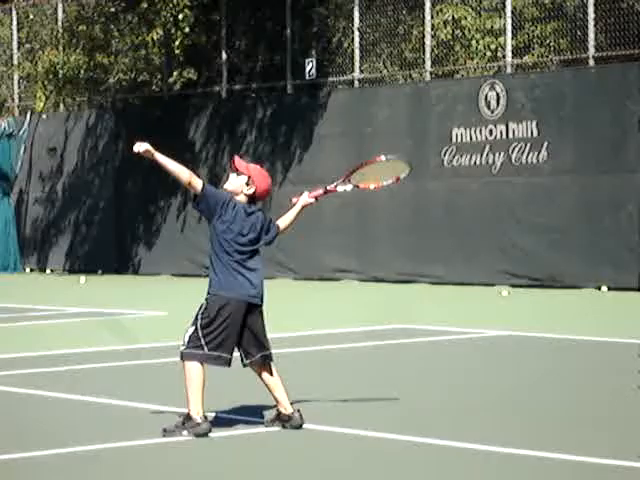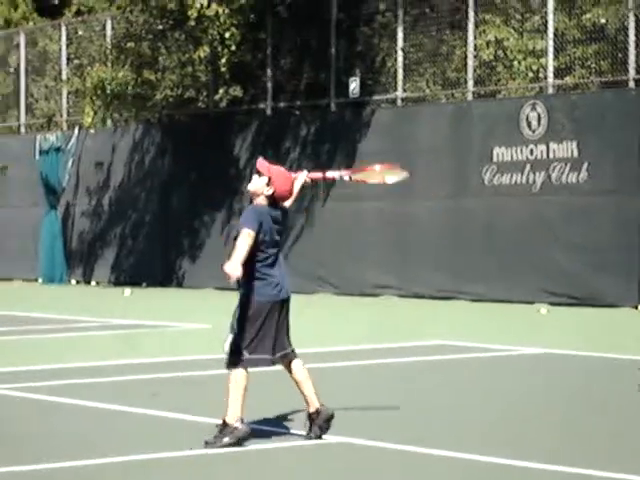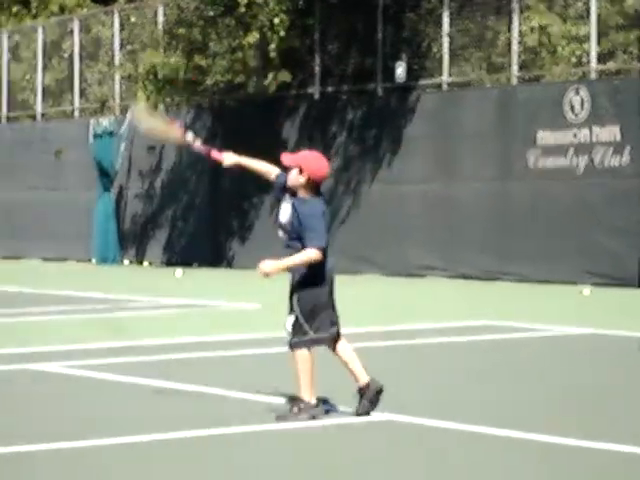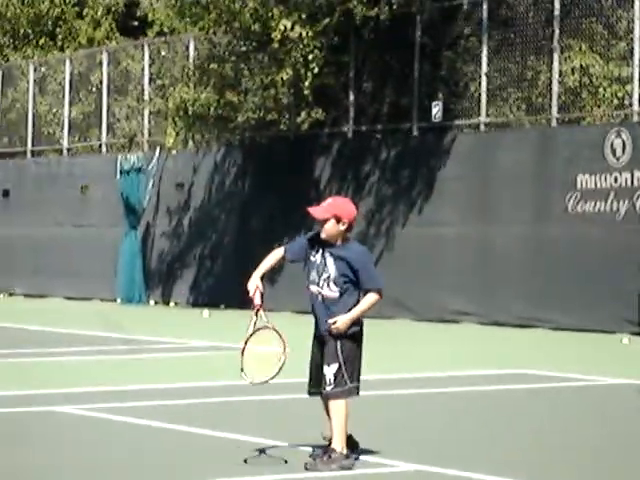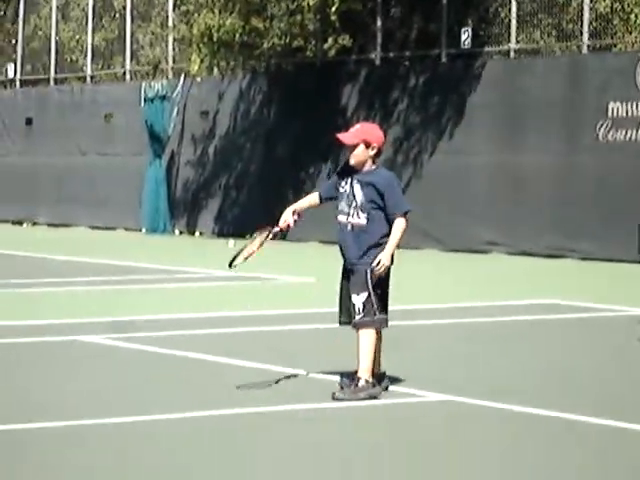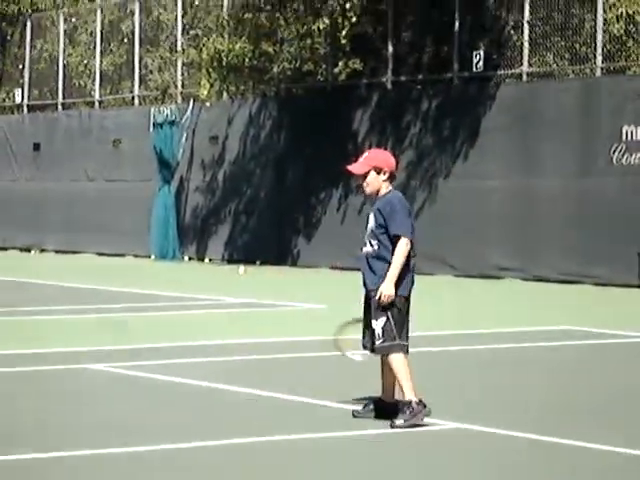
dt=0.3s
person 1, frame 1
left shoulder: (223, 204)
right shoulder: (259, 218)
left elbow: (190, 179)
right elbow: (277, 228)
left wrist: (154, 153)
right wrist: (299, 207)
left hip: (224, 296)
right hip: (251, 297)
left knee: (192, 351)
right knee: (259, 356)
left ankle: (195, 418)
right ankle: (287, 411)
person 1, frame 2
left shoulder: (254, 213)
right shoulder: (277, 212)
left elbow: (247, 234)
right elbow: (286, 202)
left wrist: (235, 261)
right wrist: (297, 183)
left hip: (257, 297)
right hip: (278, 294)
left knee: (237, 358)
right knee: (287, 355)
left ankle: (233, 424)
right ankle: (317, 410)
person 1, frame 3
left shoulder: (315, 208)
right shoulder: (291, 186)
left elbow: (316, 252)
right elbow: (271, 171)
left wrist: (278, 265)
right wrist: (239, 159)
left hip: (309, 280)
right hip: (312, 279)
left knee: (300, 339)
right knee: (329, 335)
left ankle: (308, 402)
right ankle: (366, 384)
person 1, frame 4
left shoulder: (358, 254)
right shoulder: (314, 241)
left elbow: (375, 292)
right elbow: (282, 252)
left wrist: (349, 317)
right wrist: (257, 275)
left hip: (343, 332)
right hip: (322, 331)
left knee: (336, 389)
right knee: (325, 389)
left ankle: (340, 452)
right ankle: (342, 441)
person 1, frame 5
left shoulder: (384, 179)
right shoulder: (346, 174)
left elbow: (400, 218)
right elbow: (321, 195)
left wrist: (389, 250)
right wrist: (292, 209)
left hip: (371, 262)
right hip: (353, 261)
left knee: (367, 319)
right knee: (365, 320)
left ankle: (365, 382)
right ankle: (374, 375)
person 1, frame 6
left shoulder: (393, 202)
right shoulder: (380, 204)
left elbow: (404, 242)
left wrist: (390, 281)
left hip: (390, 287)
right hip: (377, 286)
left knee: (391, 344)
right knee: (382, 345)
left ankle: (414, 404)
right ankle: (386, 401)
